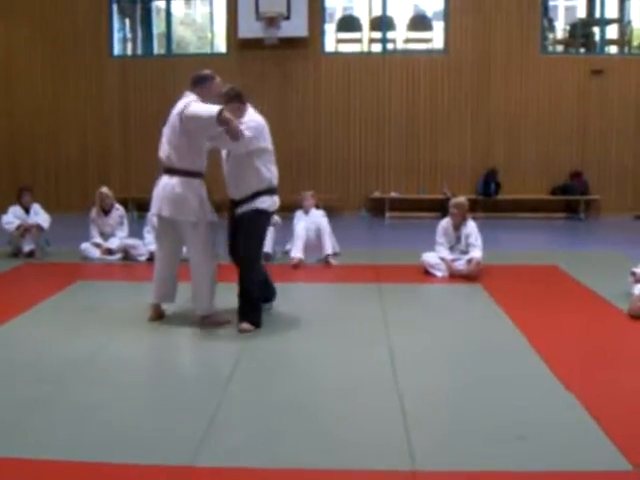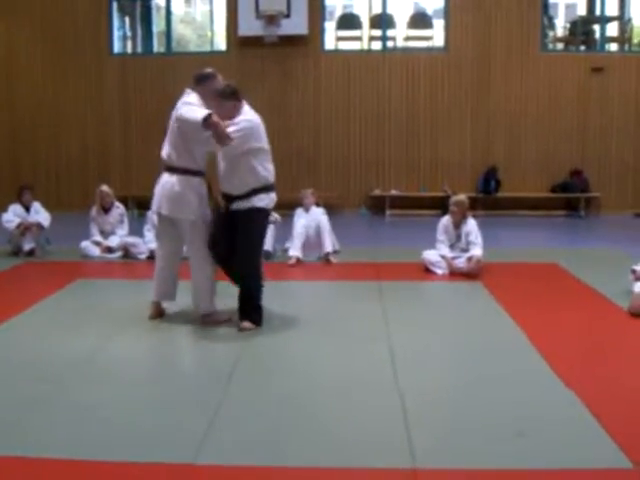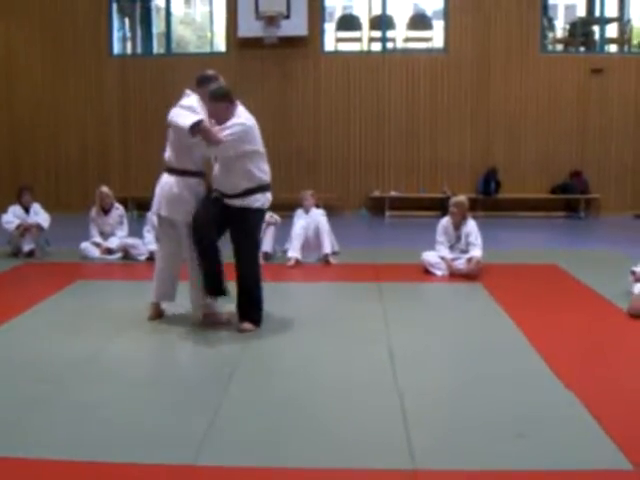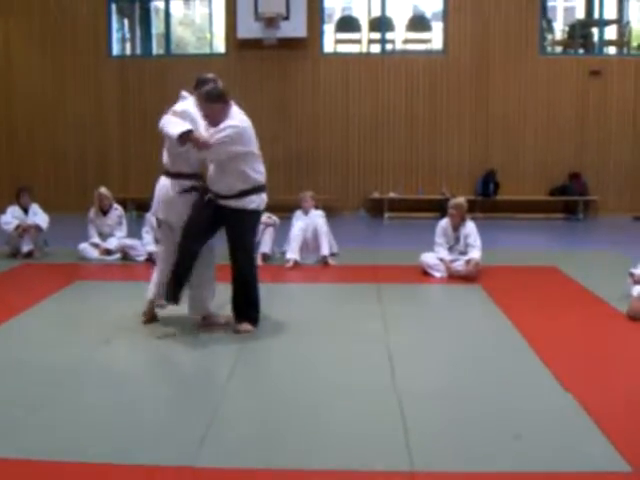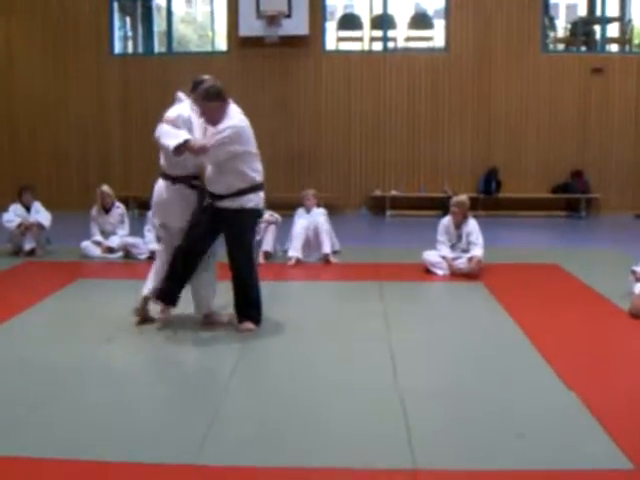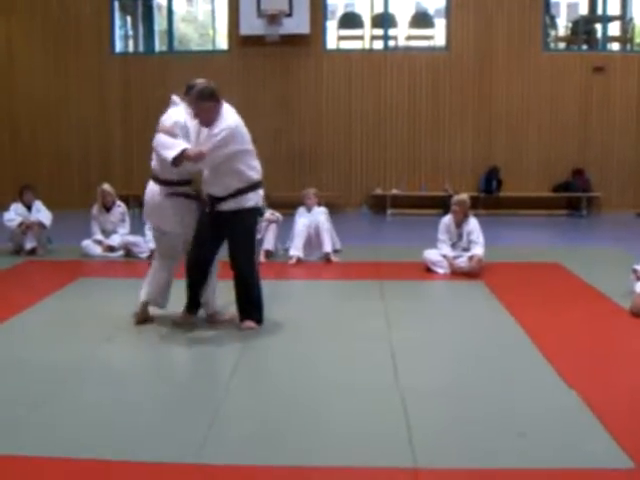
dt=0.1s
person 1, frame 1
left shoulder: (181, 109)
right shoulder: (191, 104)
right elbow: (197, 109)
right wrist: (225, 118)
left hip: (168, 186)
right hip: (186, 188)
left knee: (166, 251)
right knee: (202, 254)
left ankle: (157, 305)
right ankle: (206, 311)
person 1, frame 2
left shoulder: (188, 105)
right shoulder: (190, 103)
right elbow: (187, 113)
right wrist: (214, 122)
left hip: (170, 183)
right hip: (186, 186)
left knee: (167, 249)
right knee: (201, 253)
left ankle: (157, 304)
right ankle: (206, 310)
person 1, frame 3
left shoulder: (195, 106)
right shoulder: (191, 105)
right elbow: (176, 115)
right wrist: (202, 128)
left hip: (171, 185)
right hip: (185, 188)
left knee: (168, 250)
left ankle: (158, 303)
right ankle: (207, 311)
person 1, frame 4
left shoulder: (193, 110)
right shoulder: (186, 109)
left elbow: (196, 154)
right elbow: (167, 123)
right wrist: (192, 136)
left hip: (171, 188)
right hip: (183, 190)
left knee: (168, 252)
right knee: (200, 254)
left ankle: (151, 305)
right ankle: (204, 313)
person 1, frame 5
left shoulder: (190, 112)
right shoulder: (183, 112)
right elbow: (163, 131)
right wrist: (188, 146)
left hip: (169, 189)
right hip: (181, 191)
left knee: (168, 252)
right knee: (202, 253)
left ankle: (144, 304)
right ankle: (207, 312)
person 1, frame 6
left shoulder: (181, 115)
right shoulder: (178, 118)
right elbow: (162, 141)
right wrist: (186, 154)
left hip: (160, 193)
right hip: (174, 196)
left knee: (164, 255)
left ankle: (144, 307)
right ankle: (211, 310)
person 2, frame 1
left shoulder: (254, 123)
right shoulder: (237, 121)
left hip: (258, 202)
right hip: (238, 201)
left knee: (248, 257)
right knee: (238, 254)
left ankle: (249, 315)
right ankle: (264, 291)
person 2, frame 2
left shoulder: (249, 122)
right shoulder: (232, 120)
left elbow: (223, 141)
left hip: (255, 199)
right hip: (233, 198)
left knee: (248, 256)
right knee: (218, 246)
left ankle: (250, 314)
right ankle: (250, 287)
person 2, frame 3
left shoulder: (243, 125)
right shoulder: (230, 118)
left elbow: (215, 143)
left hip: (250, 198)
right hip: (223, 194)
left knee: (245, 258)
right knee: (202, 230)
left ankle: (249, 315)
right ankle: (215, 286)
person 2, frame 4
left shoulder: (237, 126)
right shoulder: (224, 119)
left elbow: (205, 146)
left wrist: (185, 131)
left hip: (245, 201)
right hip: (219, 196)
left knee: (242, 259)
right knee: (191, 235)
left ankle: (248, 316)
right ankle: (172, 292)
person 2, frame 5
left shoulder: (235, 126)
right shoulder: (221, 116)
left elbow: (202, 150)
left wrist: (180, 138)
left hip: (243, 202)
right hip: (218, 197)
left knee: (241, 259)
right knee: (191, 244)
left ankle: (250, 315)
right ankle: (167, 296)
person 2, frame 6
left shoulder: (227, 126)
right shoulder: (216, 119)
left elbow: (200, 158)
left hip: (243, 201)
right hip: (217, 200)
left knee: (242, 259)
right knee: (200, 253)
left ankle: (251, 314)
right ankle: (191, 307)
